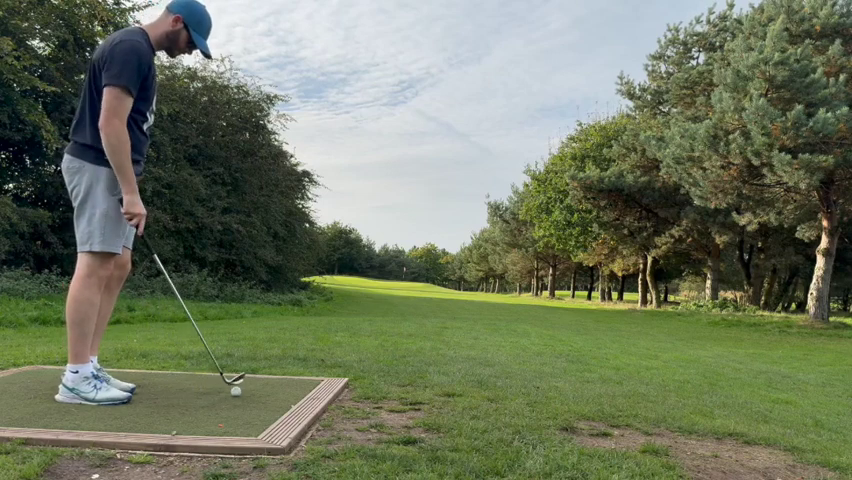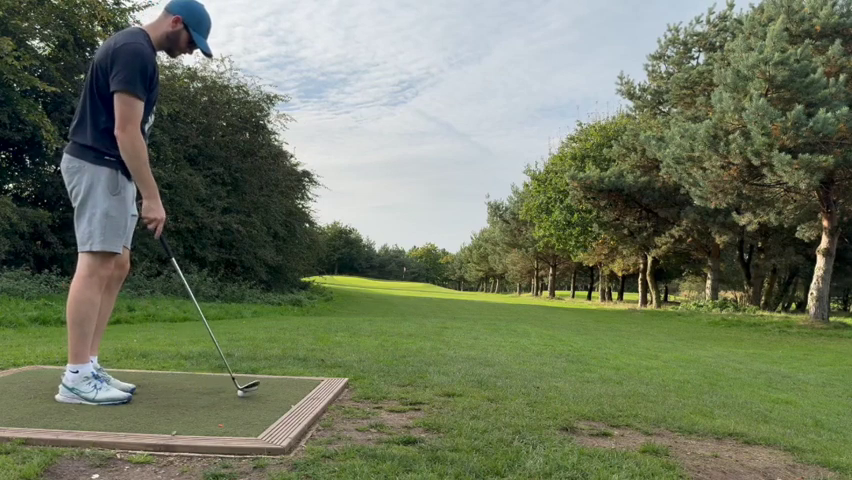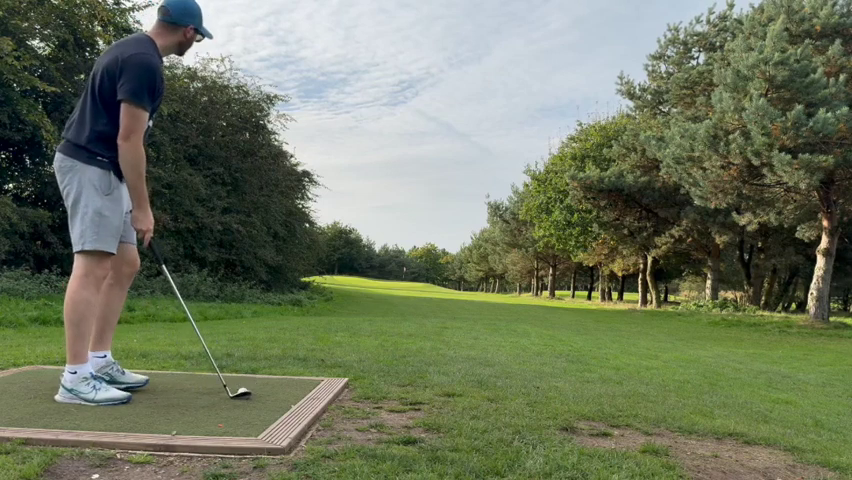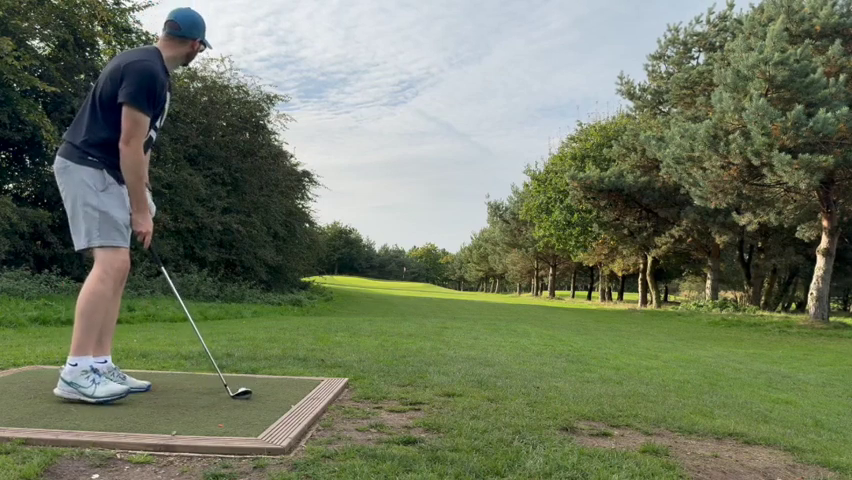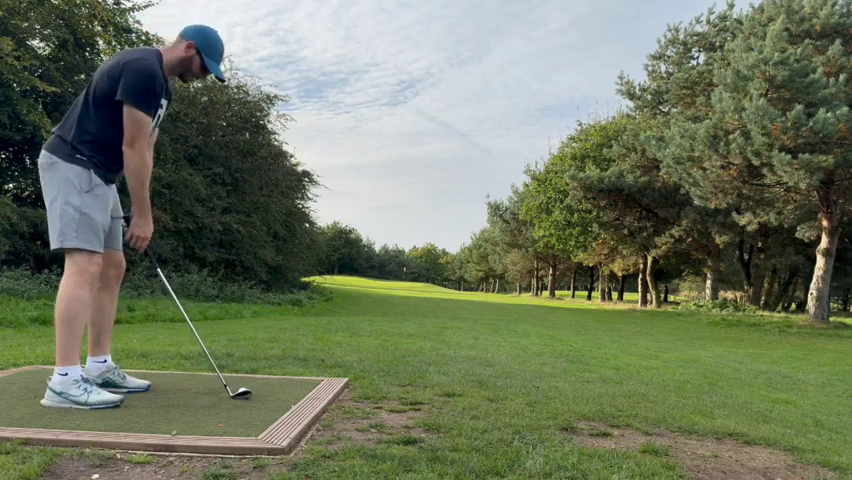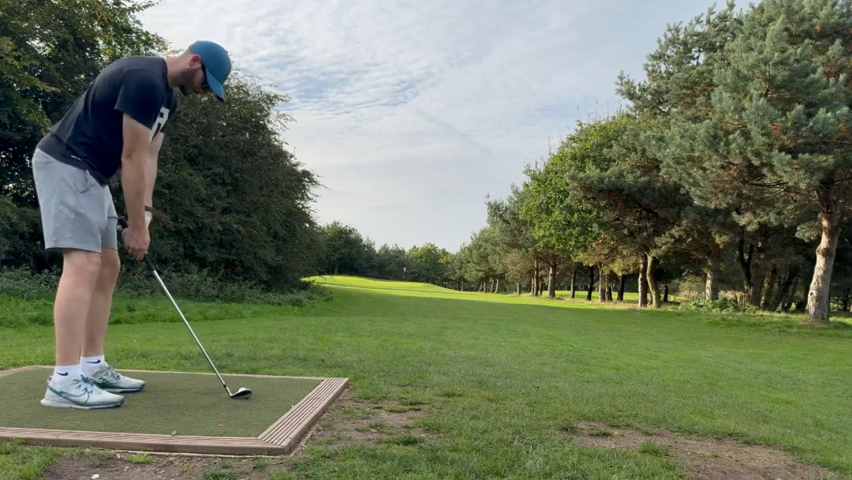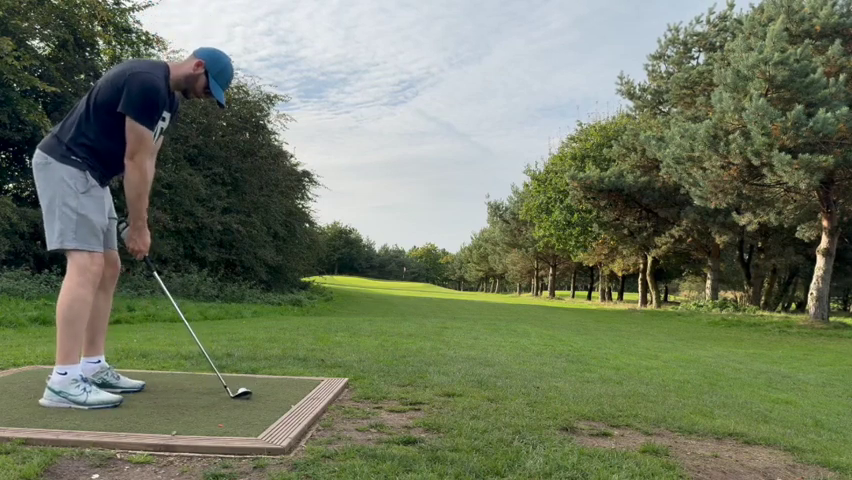
dt=0.4s
person 1, frame 1
left shoulder: (137, 49)
right shoulder: (131, 49)
right elbow: (110, 124)
left wrist: (127, 188)
right wrist: (132, 193)
left hip: (112, 171)
right hip: (99, 168)
left knee: (116, 268)
right knee: (95, 266)
left ankle: (89, 367)
right ankle: (75, 378)
person 1, frame 2
left shoulder: (135, 48)
right shoulder: (135, 51)
right elbow: (127, 131)
left wrist: (139, 192)
right wrist: (152, 197)
left hip: (110, 170)
right hip: (98, 167)
left knee: (115, 269)
right knee: (95, 266)
left ankle: (89, 367)
right ankle: (76, 377)
person 1, frame 3
left shoulder: (135, 50)
right shoulder: (144, 63)
right elbow: (129, 140)
left wrist: (134, 197)
right wrist: (142, 207)
left hip: (100, 168)
right hip: (89, 166)
left knee: (125, 265)
right knee: (92, 268)
left ankle: (100, 361)
right ankle: (75, 378)
person 1, frame 4
left shoulder: (155, 71)
right shoulder: (145, 70)
left elbow: (142, 141)
right elbow: (129, 144)
left wrist: (144, 194)
right wrist: (140, 211)
left hip: (104, 173)
right hip: (86, 168)
left knee: (116, 268)
right knee: (110, 264)
left ankle: (100, 367)
right ankle: (75, 371)
person 1, frame 5
left shoulder: (161, 83)
right shoulder: (143, 70)
left elbow: (145, 150)
right elbow: (133, 149)
left wrist: (139, 212)
right wrist: (143, 215)
left hip: (95, 173)
right hip: (72, 166)
left knee: (112, 268)
right knee: (85, 266)
left ankle: (99, 366)
right ankle: (64, 381)
person 1, frame 6
left shoulder: (166, 96)
right shoulder: (144, 79)
left elbow: (148, 158)
right elbow: (132, 159)
left wrist: (145, 214)
right wrist: (136, 224)
left hip: (88, 172)
right hip: (65, 165)
left knee: (106, 267)
right knee: (82, 266)
left ankle: (92, 366)
right ankle: (65, 381)
person 1, frame 7
left shoulder: (168, 98)
right shoulder: (148, 82)
left elbow: (147, 161)
right elbow: (135, 161)
left wrist: (138, 220)
right wrist: (138, 227)
left hip: (87, 173)
right hip: (65, 165)
left knee: (107, 268)
right knee: (86, 265)
left ankle: (93, 367)
right ankle: (63, 381)
